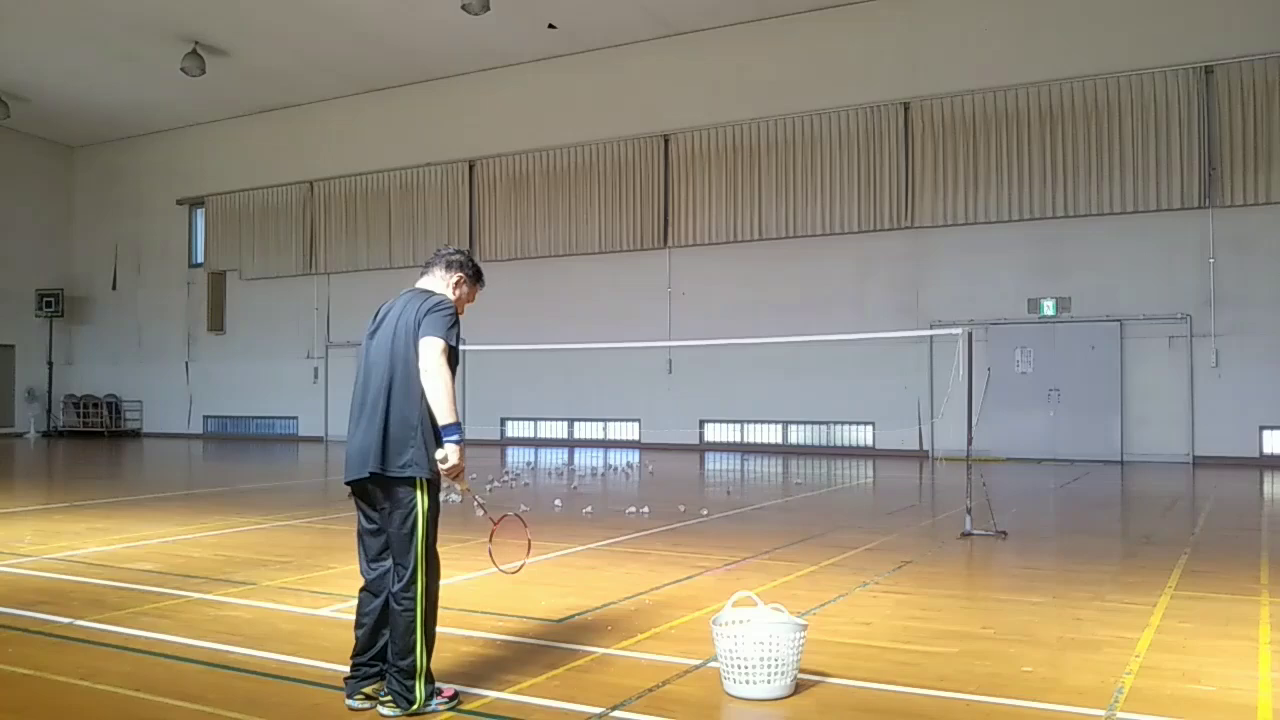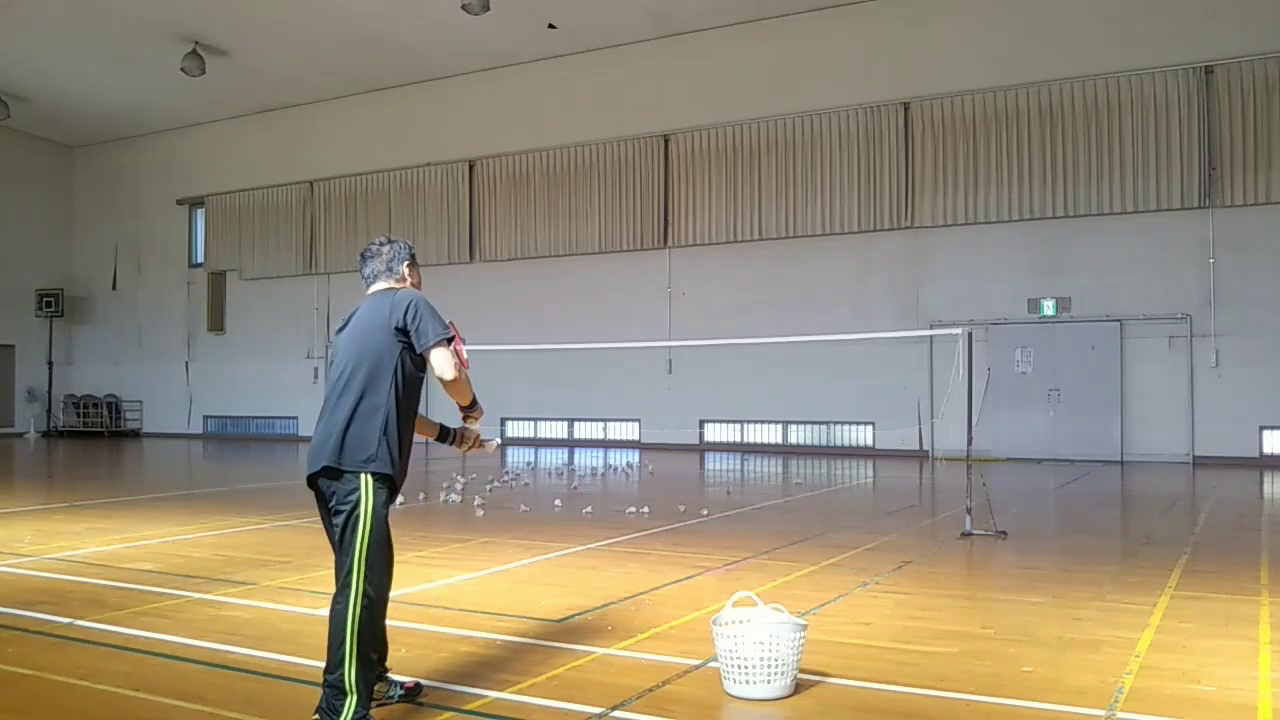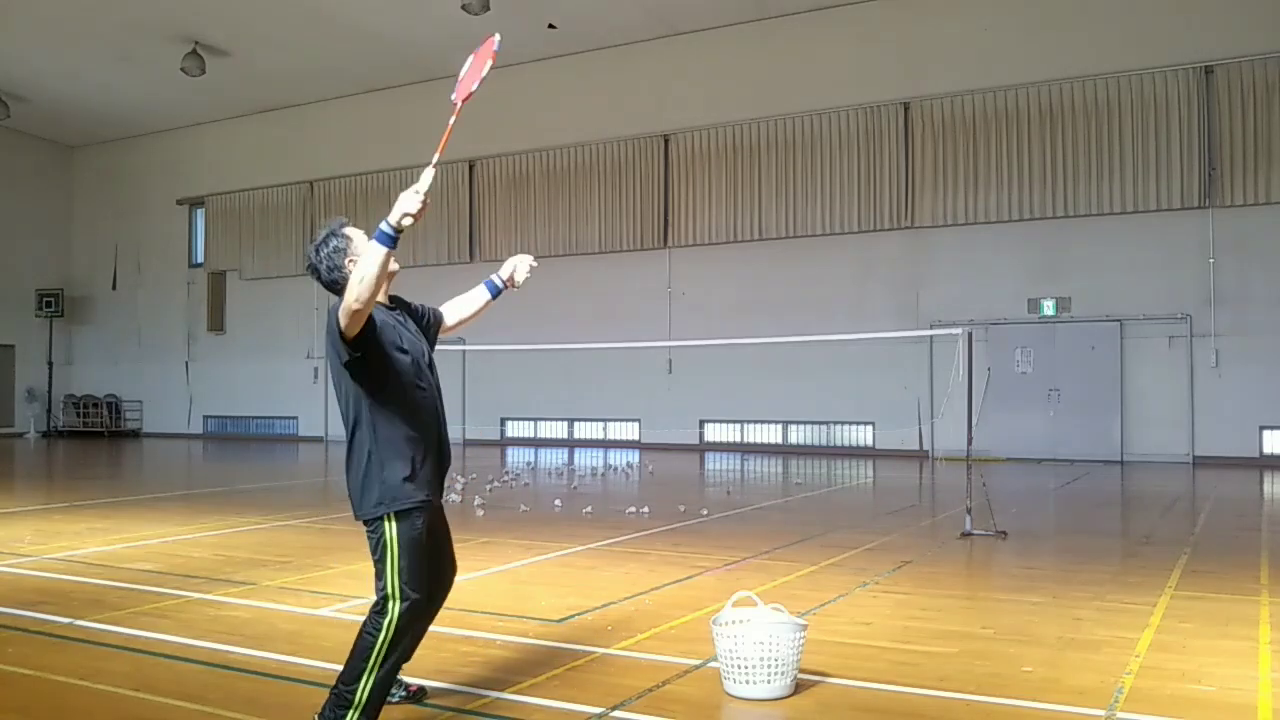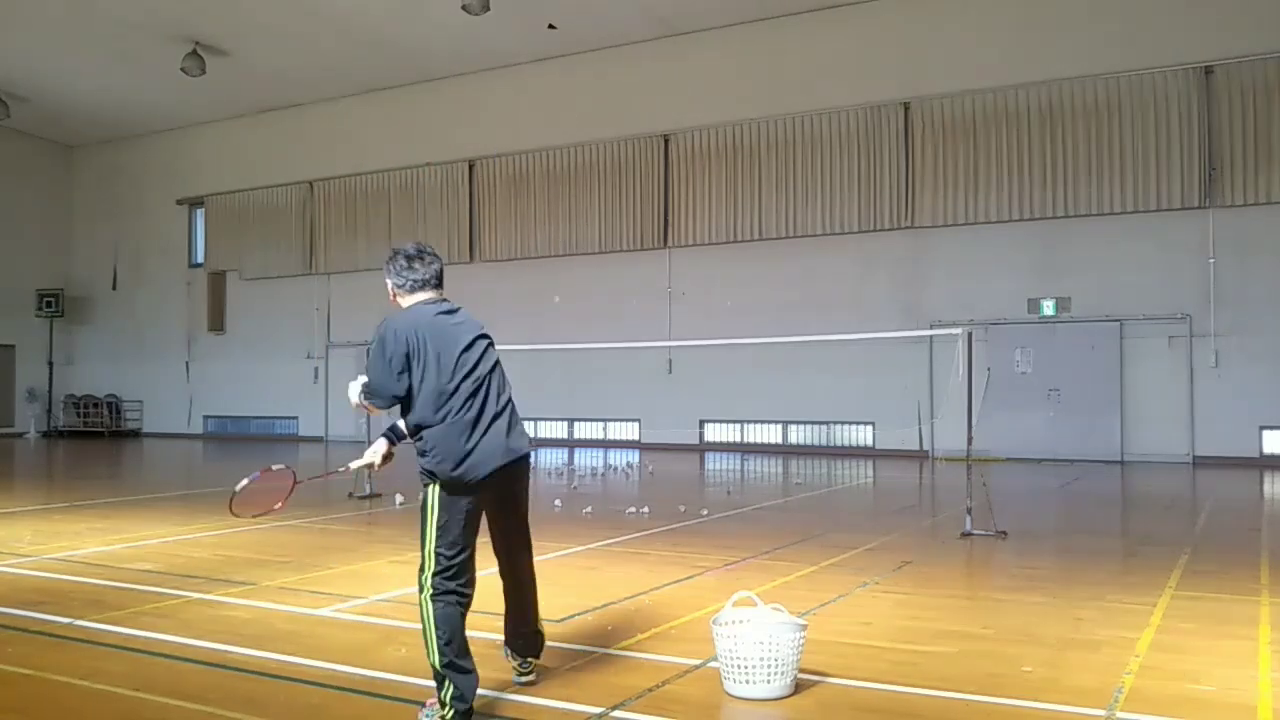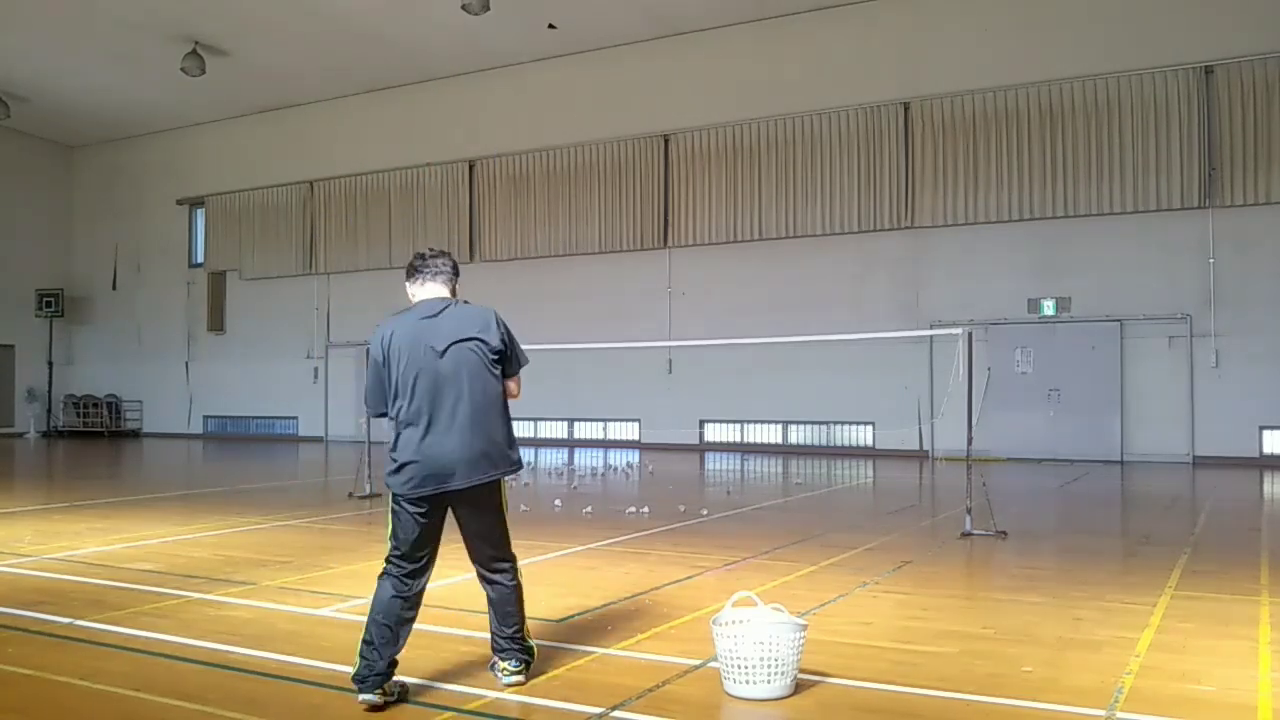
dt=1s
person 1, frame 1
left shoulder: (387, 311)
right shoulder: (437, 306)
right elbow: (432, 364)
right wrist: (452, 435)
left hip: (365, 458)
right hip: (403, 460)
left knee: (380, 571)
right knee: (414, 575)
left ankle: (366, 680)
person 1, frame 2
left shoulder: (355, 321)
right shoulder: (409, 302)
right elbow: (448, 371)
left wrist: (449, 433)
right wrist: (471, 406)
left hip: (336, 463)
right hip: (359, 465)
left knee: (373, 575)
right knee: (362, 583)
left ankle: (372, 679)
person 1, frame 3
left shoulder: (401, 312)
right shoulder: (360, 321)
left elbow: (447, 317)
right elbow: (354, 306)
left wrist: (499, 280)
right wrist: (390, 230)
left hip: (423, 481)
right hip: (390, 487)
left knee: (437, 579)
right knee: (401, 600)
person 1, frame 4
left shoulder: (398, 328)
right shoulder: (467, 322)
left elbow: (382, 401)
left wrist: (362, 394)
right wrist: (391, 438)
left hip: (454, 466)
right hip: (509, 453)
left knee: (444, 583)
right knee: (514, 557)
right ankle: (525, 653)
person 1, frame 5
left shoulder: (390, 333)
right shoulder: (486, 321)
left elbow: (380, 406)
right elbow: (512, 389)
left hip: (414, 470)
right hip: (478, 465)
left knee: (401, 572)
right knee: (497, 564)
left ankle: (373, 677)
right ankle: (513, 656)
